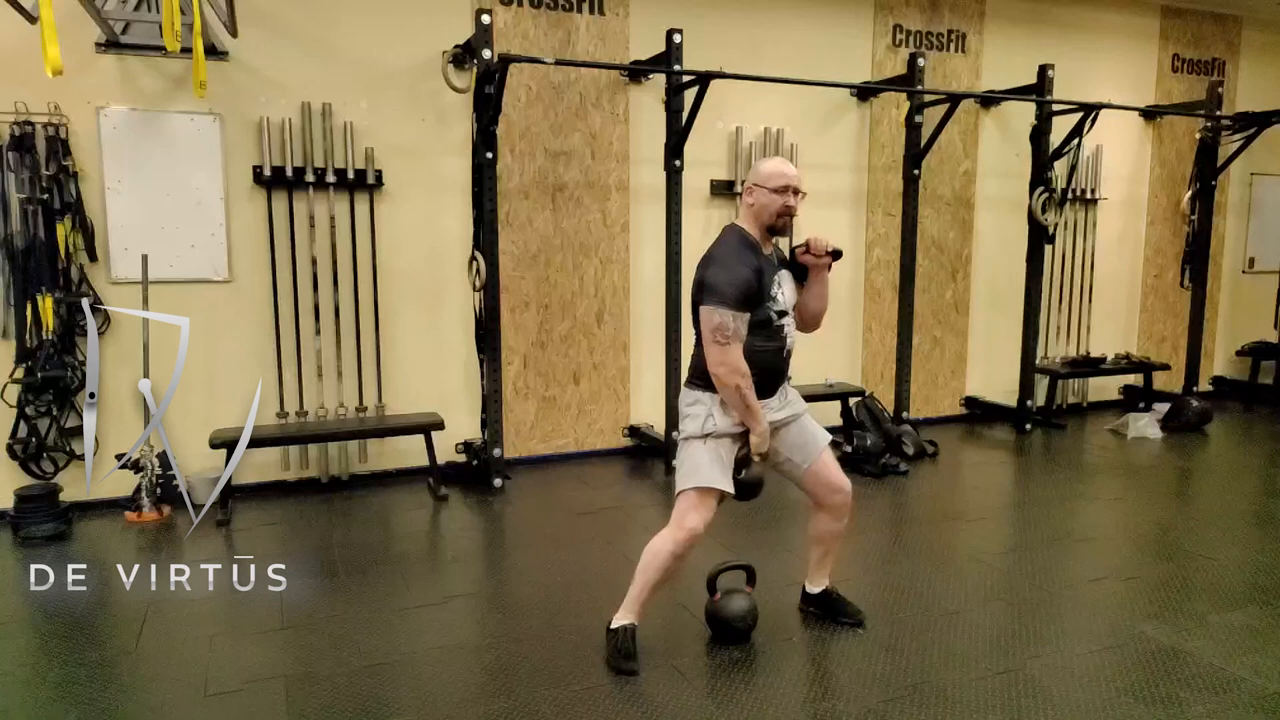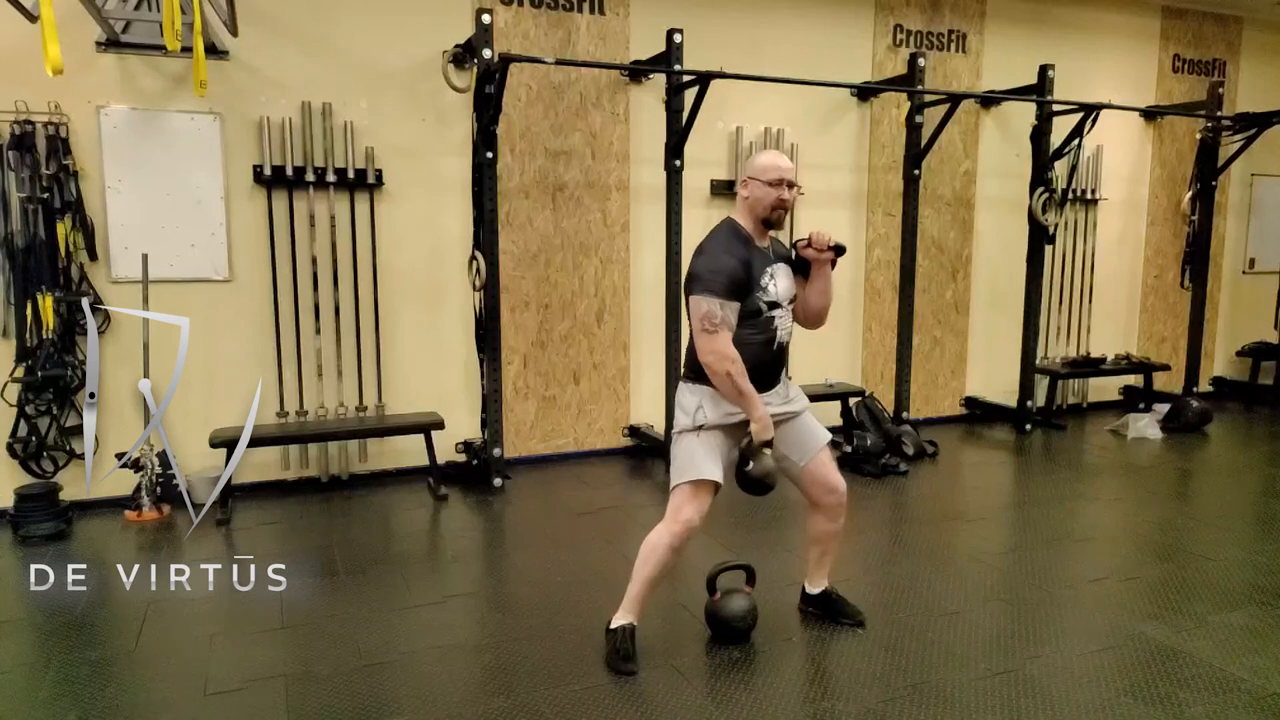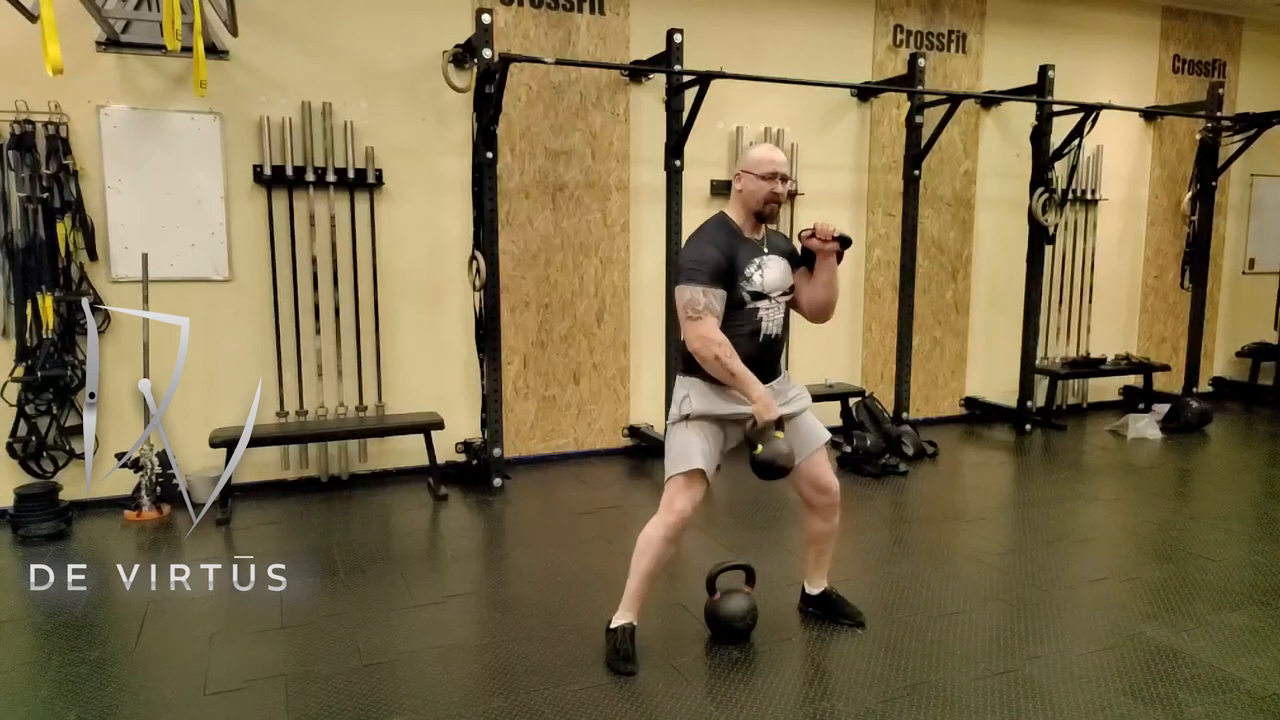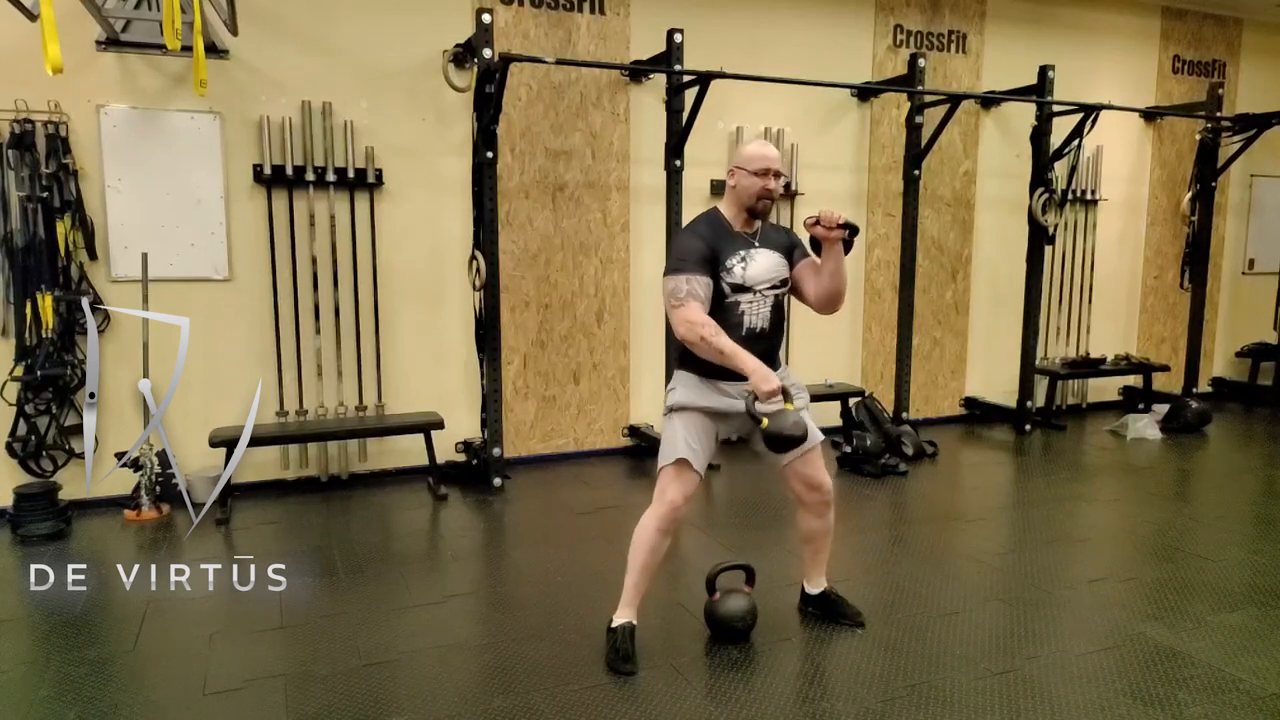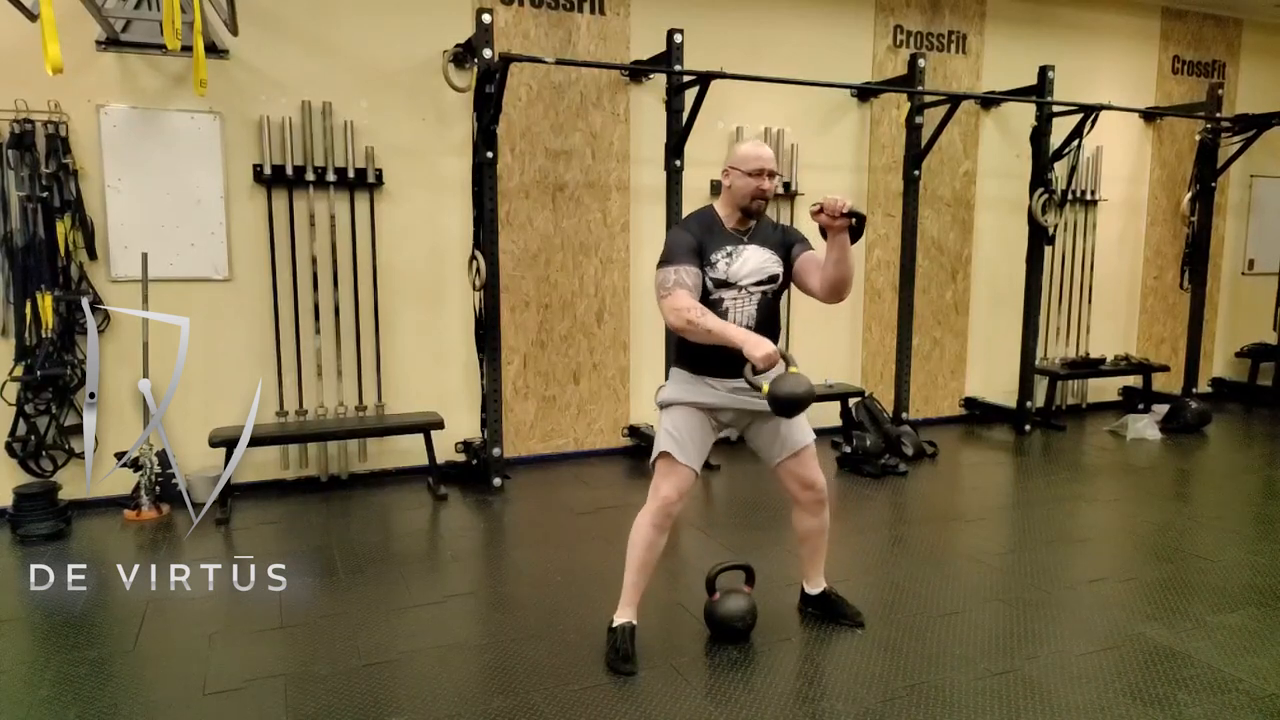
dt=0.4s
person 1, frame 1
left shoulder: (774, 255)
right shoulder: (731, 264)
left elbow: (806, 321)
right elbow: (724, 363)
left wrist: (818, 270)
right wrist: (754, 425)
left hip: (776, 399)
right hip: (718, 405)
left knee: (837, 494)
right knee: (689, 525)
left ankle: (817, 591)
right ankle: (623, 622)
person 1, frame 2
left shoulder: (779, 252)
right shoulder: (721, 256)
left elbow: (811, 317)
right elbow: (714, 351)
left wrist: (821, 265)
right wrist: (754, 412)
left hip: (777, 393)
right hip: (714, 400)
left knee: (832, 493)
right knee: (684, 519)
left ankle: (816, 591)
right ankle: (623, 622)
person 1, frame 3
left shoulder: (781, 246)
right shoulder: (708, 247)
left elbow: (818, 311)
right elbow: (701, 338)
left wrist: (825, 256)
right wrist: (754, 393)
left hip: (775, 386)
right hip: (708, 394)
left knee: (826, 492)
right knee: (677, 510)
left ankle: (816, 592)
right ankle: (623, 622)
person 1, frame 4
left shoulder: (782, 241)
right shoulder: (697, 239)
left elbow: (827, 302)
right elbow: (688, 324)
left wrist: (833, 246)
right wrist: (750, 367)
left hip: (771, 382)
right hip: (702, 388)
left knee: (818, 491)
right knee: (670, 502)
left ankle: (815, 592)
right ankle: (623, 621)
person 1, frame 5
left shoulder: (782, 239)
right shoulder: (690, 234)
left elbow: (833, 290)
right elbow: (678, 313)
left wrist: (839, 235)
right wrist: (742, 340)
left hip: (765, 384)
right hip: (697, 385)
left knee: (813, 490)
right knee: (665, 499)
left ankle: (815, 592)
right ankle: (624, 620)
